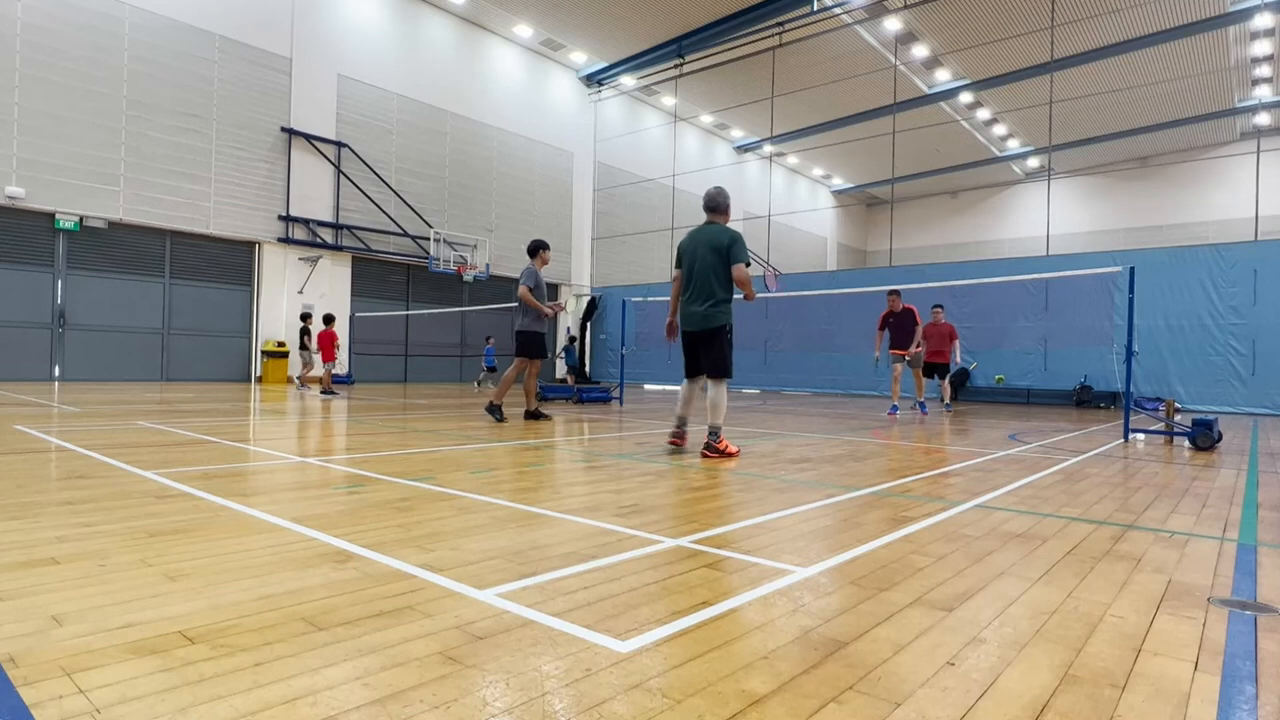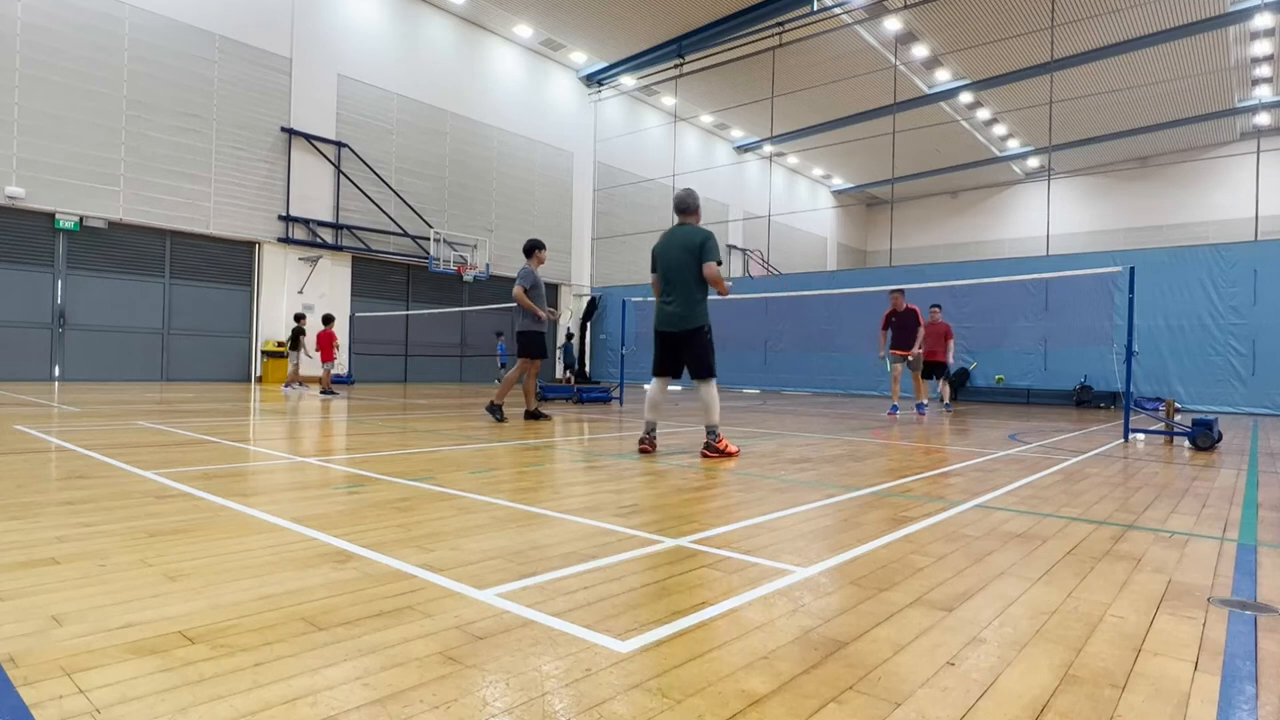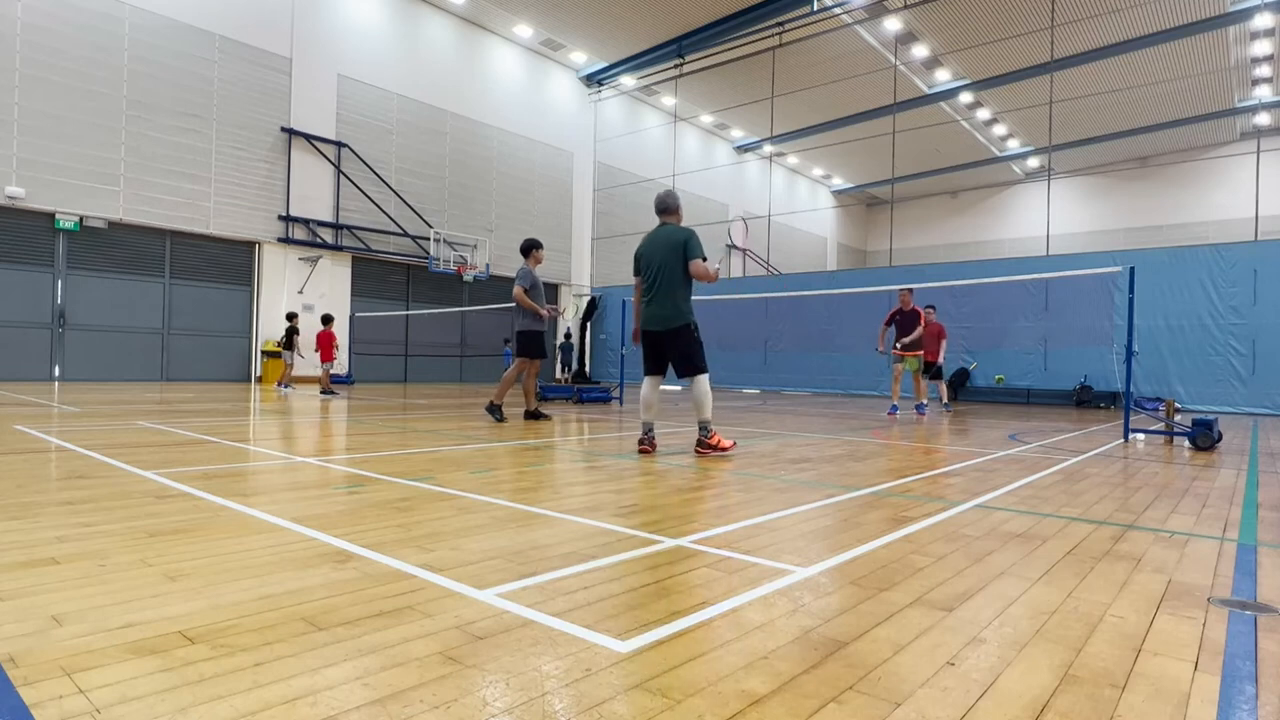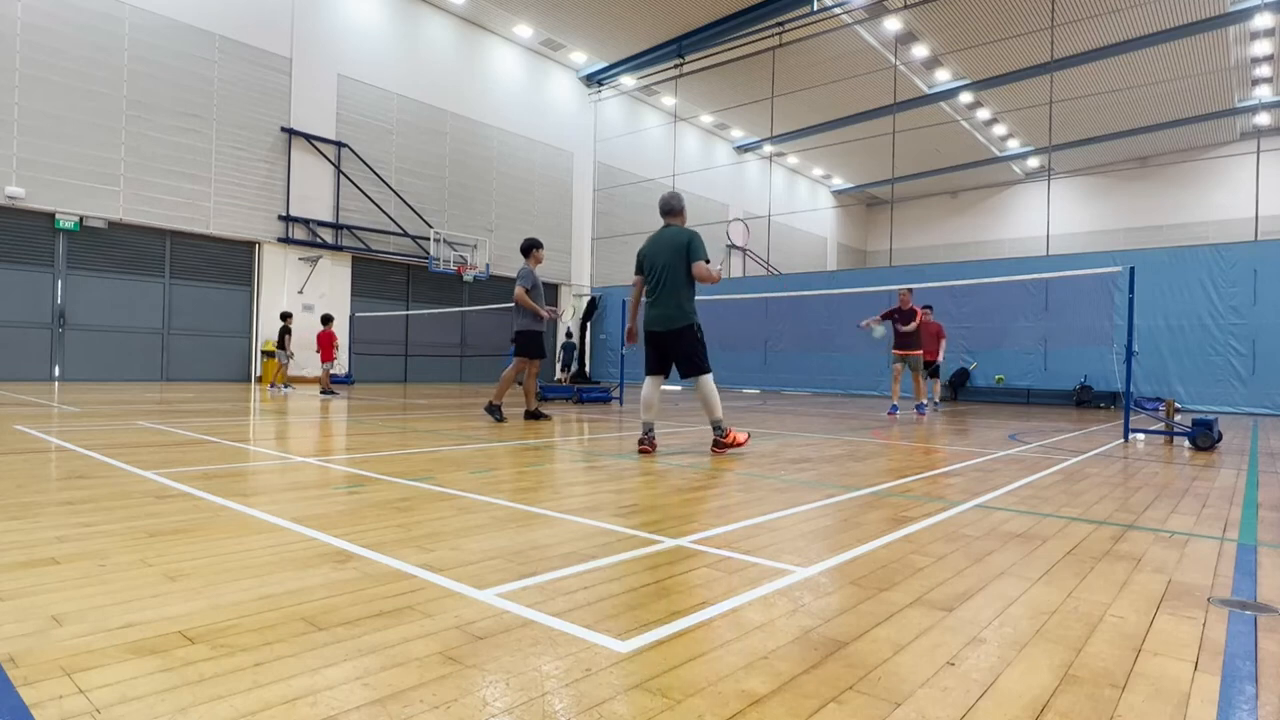
dt=0.3s
person 1, frame 1
left shoulder: (687, 239)
right shoulder: (732, 237)
left elbow: (677, 280)
right elbow: (739, 275)
left wrist: (672, 315)
right wrist: (749, 292)
left hip: (689, 320)
right hip: (716, 319)
left knee: (692, 378)
right knee: (717, 379)
left ankle: (679, 430)
right ankle: (714, 440)
person 1, frame 2
left shoulder: (662, 242)
right shoulder: (704, 237)
right elbow: (710, 273)
right wrist: (722, 288)
left hip: (663, 321)
right hip: (693, 321)
left knee: (660, 378)
right knee: (706, 379)
left ankle: (648, 436)
right ankle: (713, 440)
person 1, frame 3
left shoulder: (644, 243)
right shoulder: (686, 236)
left elbow: (638, 286)
right elbow: (697, 271)
left wrist: (637, 322)
right wrist: (712, 274)
left hip: (650, 321)
right hip: (679, 319)
left knee: (652, 377)
right knee: (698, 374)
left ankle: (646, 436)
right ankle: (706, 436)
person 1, frame 4
left shoulder: (648, 244)
right shoulder: (689, 237)
left elbow: (637, 286)
right elbow: (700, 273)
left wrist: (632, 322)
right wrist: (714, 275)
left hip: (653, 322)
right hip: (682, 320)
left knee: (653, 377)
right knee: (702, 375)
left ankle: (647, 436)
right ankle: (721, 434)
person 2, frame 1
left shoulder: (537, 274)
right shoulder: (531, 271)
right elbow: (522, 293)
left wrist: (549, 307)
right wrist: (544, 309)
left hip: (537, 330)
right hip: (528, 328)
left knee: (534, 369)
right knee: (520, 365)
left ankle: (531, 409)
right ankle: (495, 403)
person 2, frame 2
left shoulder: (534, 273)
right shoulder: (527, 271)
right elbow: (517, 293)
left wrist: (545, 310)
right wrist: (538, 311)
left hip: (537, 329)
right hip: (529, 328)
left knee: (533, 369)
right knee: (522, 366)
left ankle: (531, 409)
right ankle: (495, 403)
person 2, frame 3
left shoulder: (531, 273)
right shoulder: (526, 271)
right elbow: (517, 294)
left wrist: (545, 308)
right wrist: (539, 310)
left hip: (536, 328)
right hip: (528, 328)
left knee: (533, 369)
right knee: (520, 365)
left ankle: (531, 409)
right ankle: (495, 403)
person 2, frame 4
left shoulder: (530, 273)
right shoulder: (527, 271)
right elbow: (519, 295)
left wrist: (543, 309)
right wrist: (540, 311)
left hip: (534, 329)
right hip: (527, 328)
left knee: (532, 369)
right knee: (518, 366)
left ankle: (531, 409)
right ankle: (494, 404)
